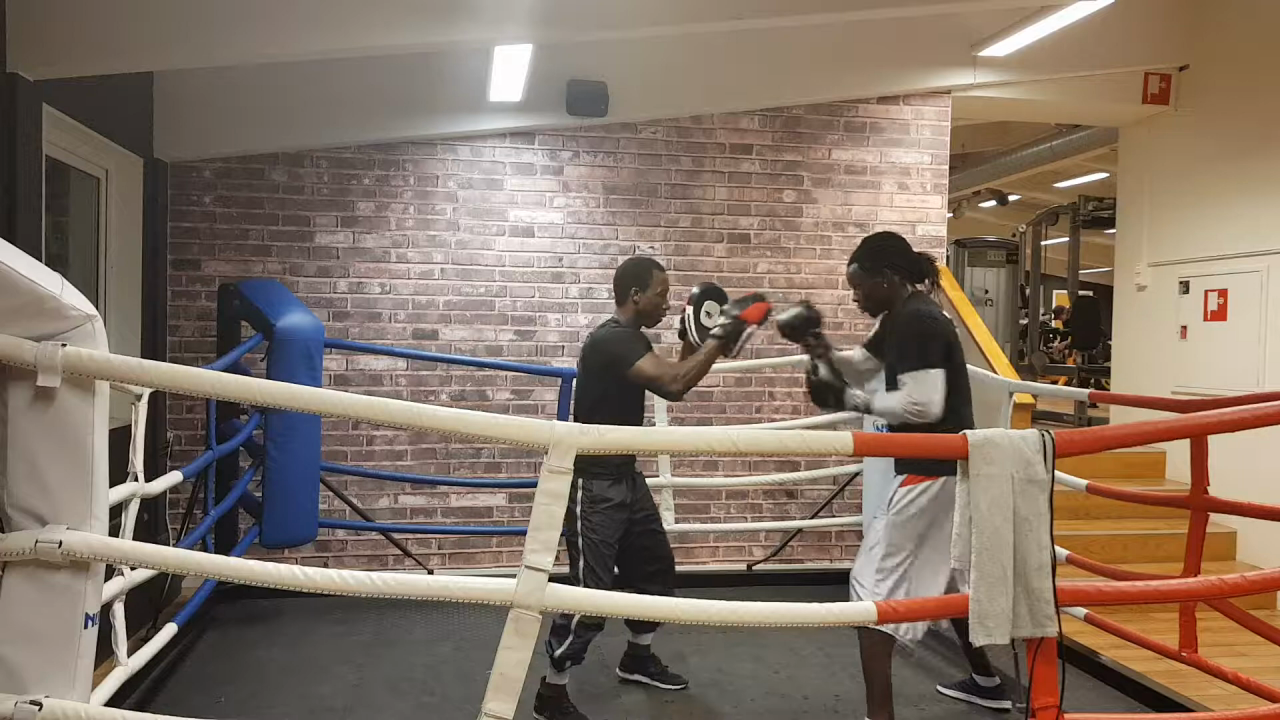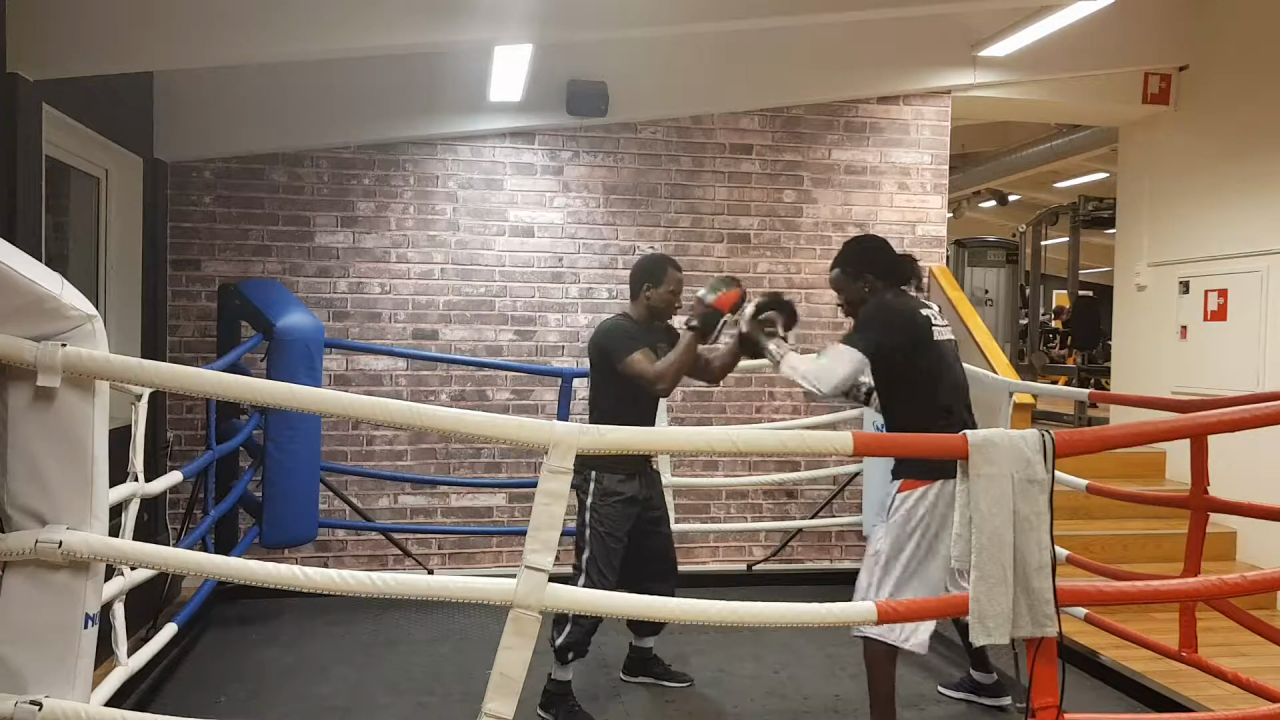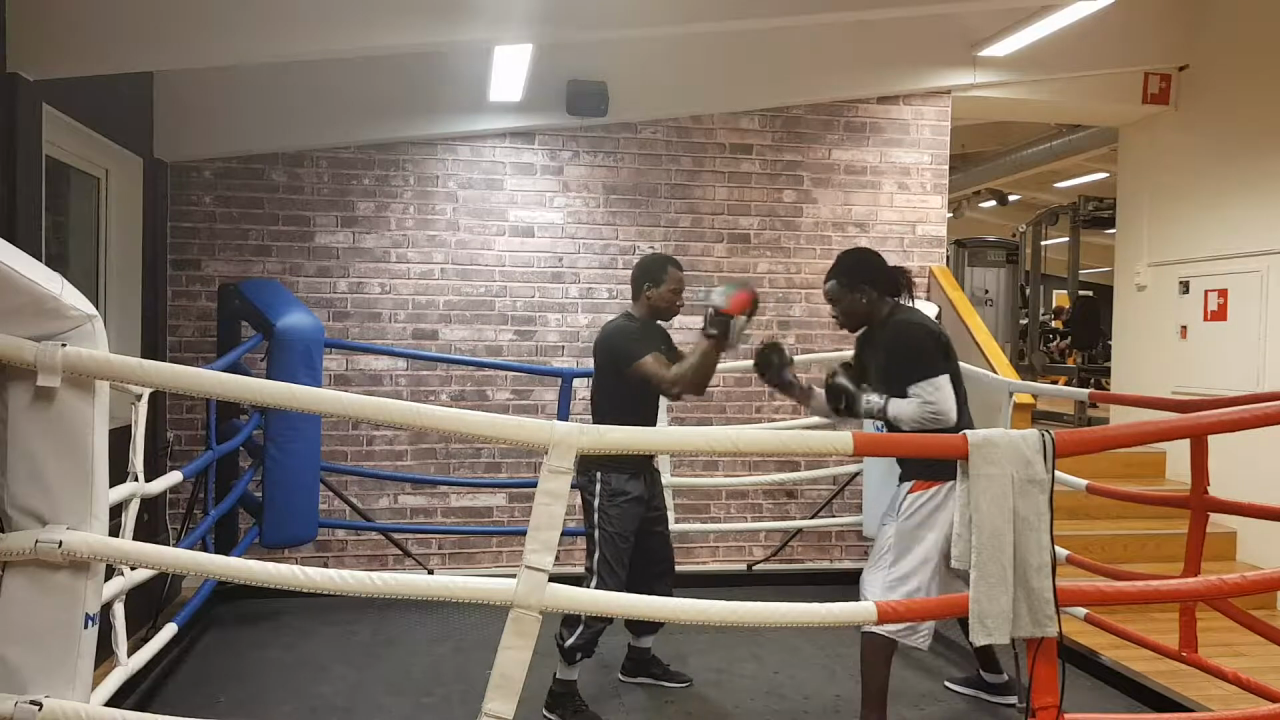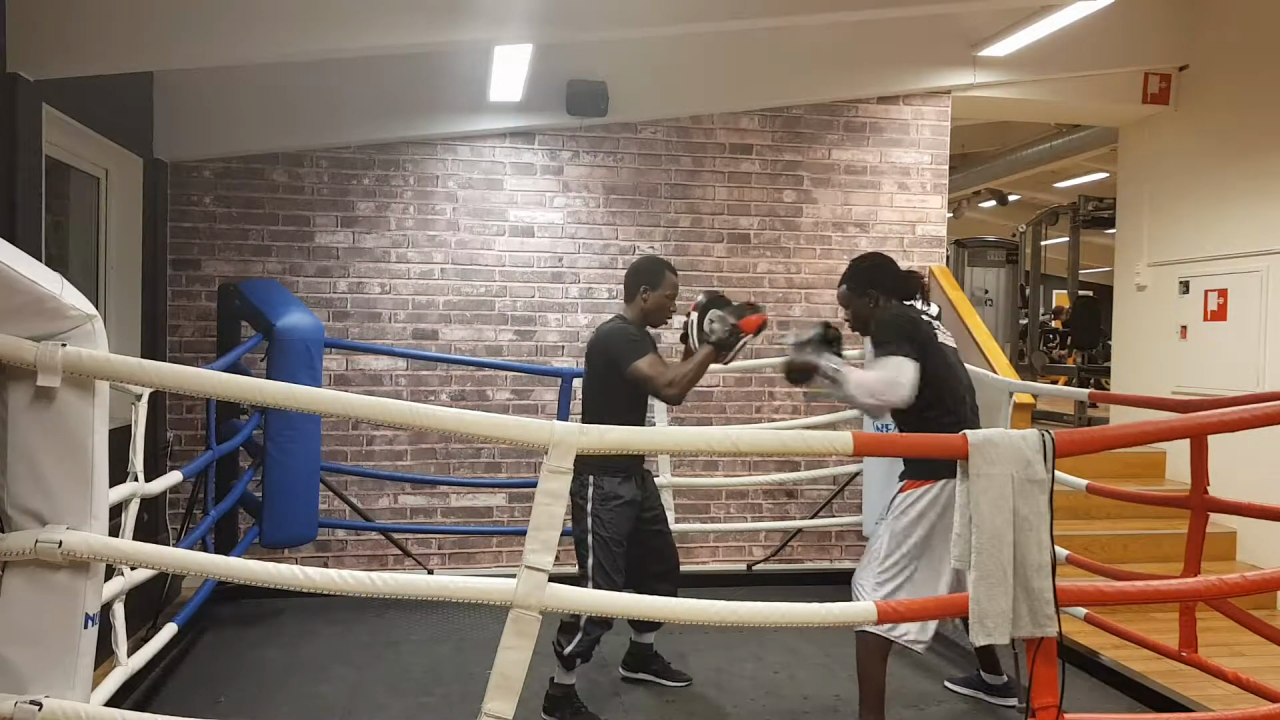
dt=0.7s
person 1, frame 1
left shoulder: (918, 321)
right shoulder: (900, 319)
left elbow: (923, 407)
right elbow: (860, 367)
left wrist: (850, 397)
right wrist: (817, 344)
left hip: (929, 473)
right hip: (943, 470)
left knee: (873, 587)
right knee: (944, 578)
person 1, frame 2
left shoulder: (884, 315)
right shoulder: (921, 312)
left elbow: (828, 379)
left wrist: (770, 343)
right wrist: (861, 386)
left hip: (929, 477)
right hip: (960, 469)
left knee: (883, 594)
right knee: (949, 576)
right ankle: (984, 678)
person 1, frame 3
left shoulder: (910, 332)
right shoulder: (876, 336)
left elbow: (938, 413)
right elbow: (840, 405)
left wrist: (867, 403)
right wrist: (788, 381)
left hip: (938, 476)
right hip: (942, 474)
left knee: (884, 593)
right knee: (949, 578)
right ankle: (994, 678)
person 1, frame 4
left shoulder: (897, 323)
right shoulder: (924, 324)
left elbow: (894, 394)
right elbow: (896, 402)
left wrist: (821, 365)
right wrist: (833, 362)
left hip: (935, 477)
left knee: (876, 592)
right knee: (960, 578)
right ankle: (994, 678)
person 2, frame 1
left shoulder: (633, 338)
right shoulder: (610, 340)
left elbow: (670, 388)
right elbow: (674, 383)
left wrist: (696, 338)
right wrist: (722, 337)
left hip: (625, 475)
right hip: (593, 482)
left knee: (655, 569)
right knee: (592, 591)
left ankle: (637, 658)
person 2, frame 2
left shoulder: (661, 332)
right shoulder: (613, 333)
left elbow: (711, 372)
right elbow: (660, 382)
right wrist: (698, 326)
left hip: (641, 472)
right hip: (605, 476)
left knee: (657, 572)
right knee: (594, 583)
left ankle: (640, 659)
person 2, frame 3
left shoulder: (655, 335)
right shoulder: (618, 334)
left elbow: (694, 386)
right elbow: (674, 383)
left wrist: (718, 336)
right wrist: (712, 333)
left hip: (641, 470)
right hip: (609, 475)
left knee: (656, 571)
right knee: (604, 583)
left ankle: (639, 659)
person 2, frame 4
left shoulder: (643, 338)
right shoulder: (614, 337)
left elbow: (674, 394)
right elbow: (668, 385)
left wrist: (705, 347)
right wrist: (705, 347)
left hip: (633, 472)
right hip: (600, 478)
left knee: (659, 567)
right knee: (602, 587)
left ankle: (640, 656)
